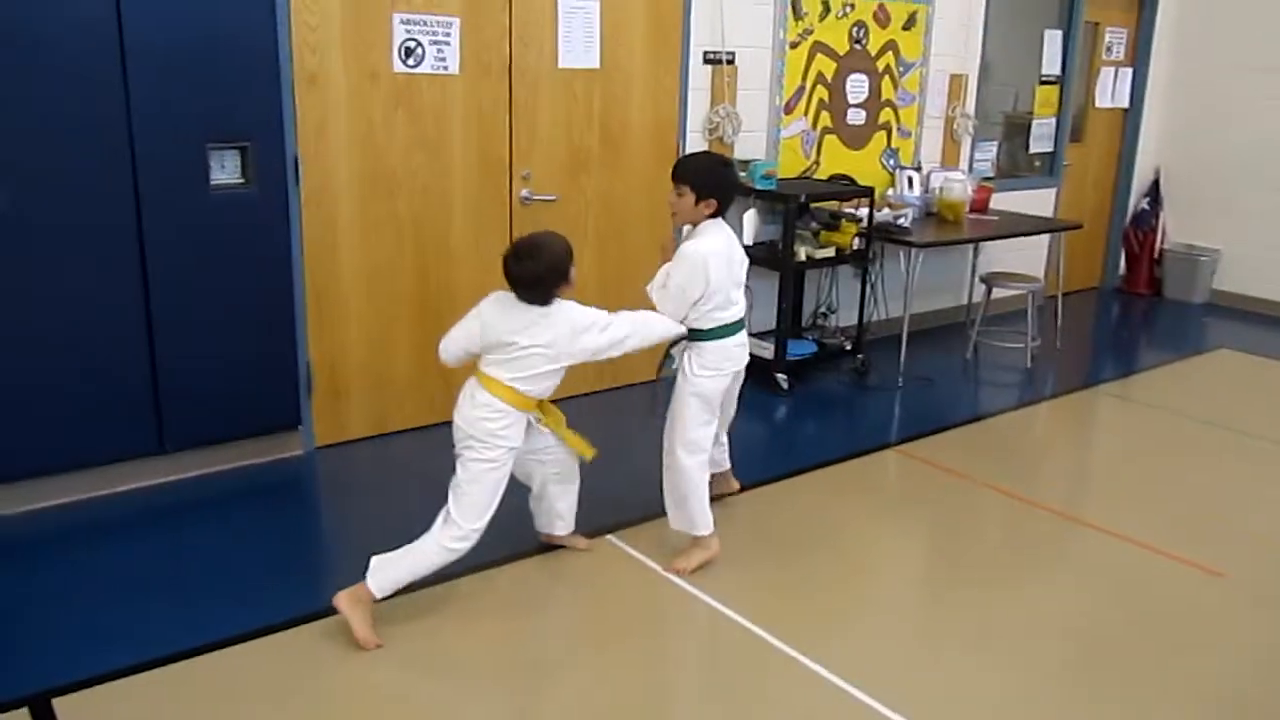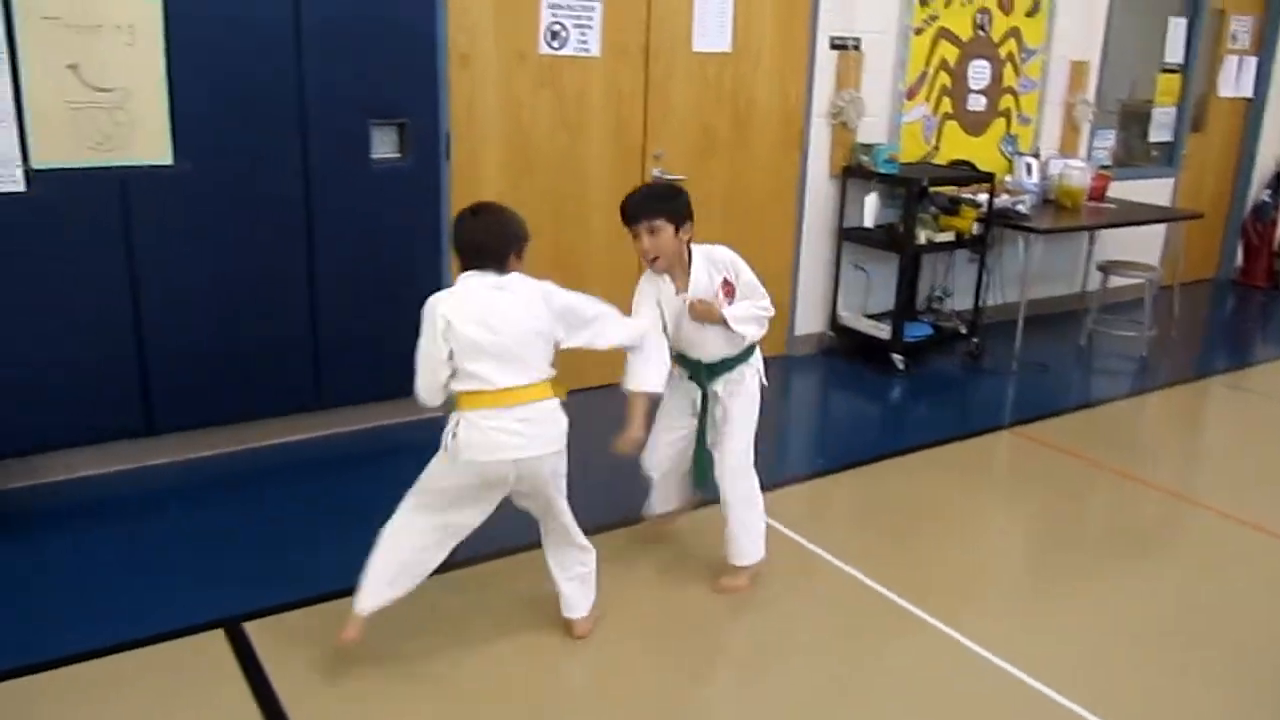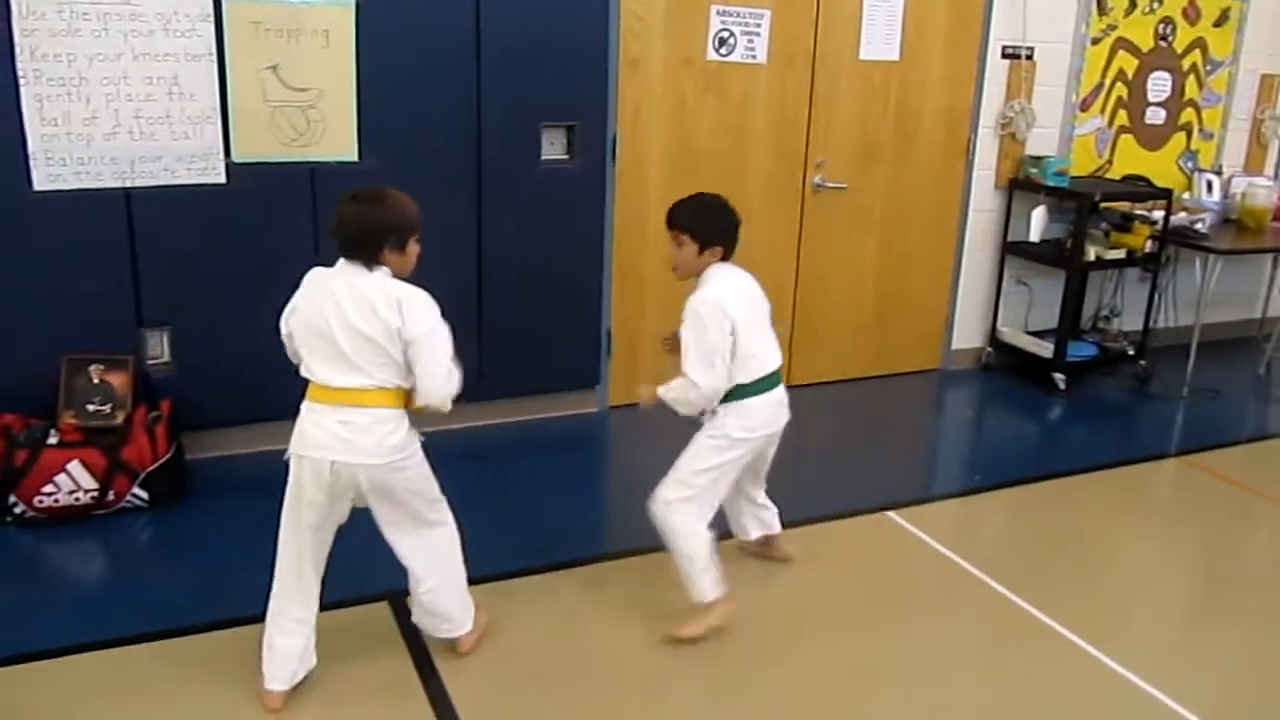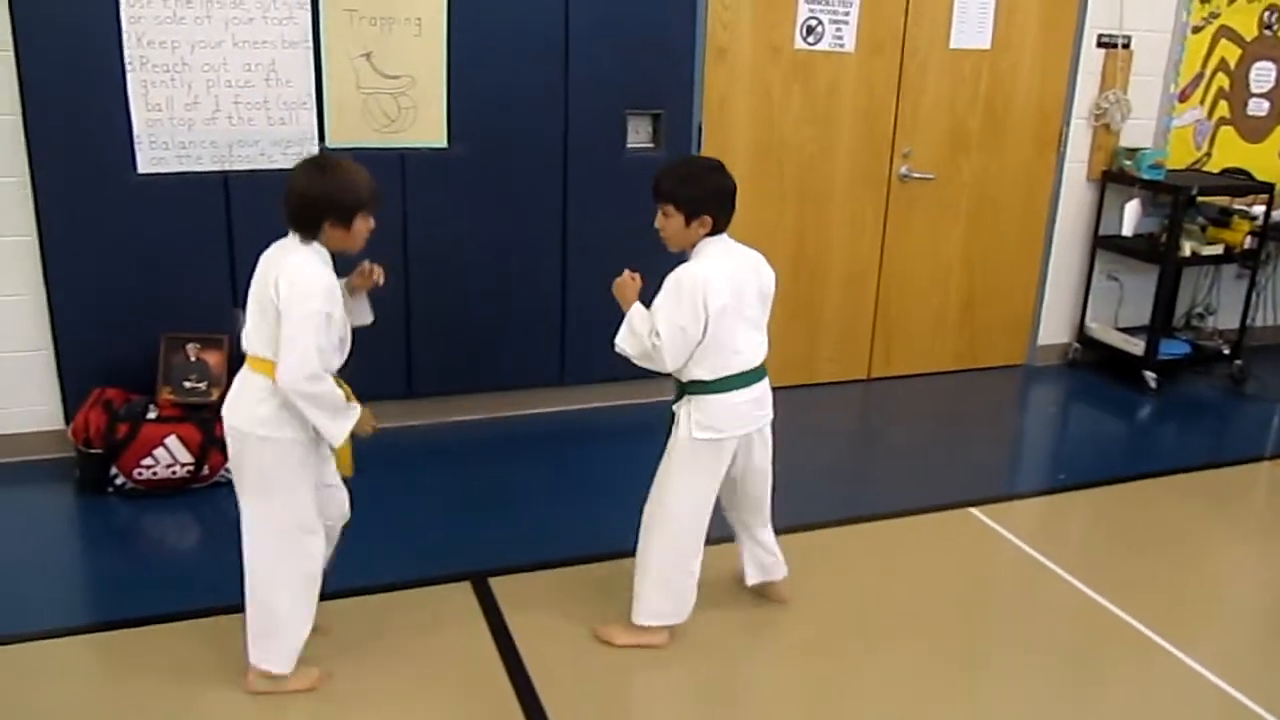
dt=1s
person 1, frame 1
left shoulder: (497, 304)
right shoulder: (574, 322)
left elbow: (450, 349)
right elbow: (634, 328)
right wrist: (677, 324)
left hip: (502, 415)
right hip: (493, 427)
left knee: (559, 461)
right knee: (459, 530)
left ankle: (555, 529)
right ankle: (360, 595)
person 1, frame 2
left shoulder: (443, 306)
right shoulder: (540, 294)
left elbow: (429, 391)
right elbow: (602, 320)
right wrist: (642, 330)
left hip: (478, 439)
right hip: (542, 431)
left knee: (421, 517)
right knee: (556, 521)
left ankle: (364, 611)
right ankle: (578, 610)
person 1, frame 3
left shoulder: (311, 287)
right shoulder: (409, 301)
left elbow: (294, 349)
right elbow: (437, 392)
left hip: (318, 437)
right hip: (382, 441)
left knee: (298, 558)
right knee: (432, 529)
left ankle: (280, 679)
right ankle: (460, 626)
person 1, frame 4
left shoulder: (285, 254)
right shoulder: (305, 281)
right elbow: (296, 378)
left wrist: (348, 293)
right wrist: (348, 417)
left hip: (268, 409)
right hip: (271, 424)
left knee: (329, 510)
right knee: (286, 540)
left ankle: (276, 613)
right ankle: (271, 666)
person 2, frame 1
left shoulder: (694, 250)
right shoulder: (724, 236)
left elbow: (668, 308)
left wrist: (669, 266)
left hip: (706, 355)
right hip: (731, 343)
left knee: (686, 444)
right knee: (711, 421)
left ankle: (702, 538)
right ankle: (721, 476)
person 2, frame 2
left shoulder: (724, 261)
right shoulder: (649, 288)
left elbow: (762, 308)
right elbow: (647, 351)
left wrist: (722, 314)
right wrist: (636, 420)
left hip: (736, 378)
right hip: (689, 378)
left knee: (733, 471)
right knee: (661, 456)
left ankle: (745, 560)
right ankle: (676, 499)
person 2, frame 3
left shoulder: (707, 301)
right shoulder: (740, 280)
left elbow: (706, 385)
left wrist: (661, 392)
right wrist: (686, 341)
left hip: (744, 414)
right hip: (768, 402)
left knee: (674, 504)
right knee: (739, 481)
left ankle: (713, 600)
right ankle: (767, 538)
person 2, frame 4
left shoulder: (690, 278)
right shoulder: (755, 263)
left elbow: (660, 354)
left wrist: (631, 304)
left hip: (709, 411)
right hip: (754, 396)
left knee: (673, 515)
right knee: (749, 500)
left ankle: (653, 622)
right ankle: (768, 576)
